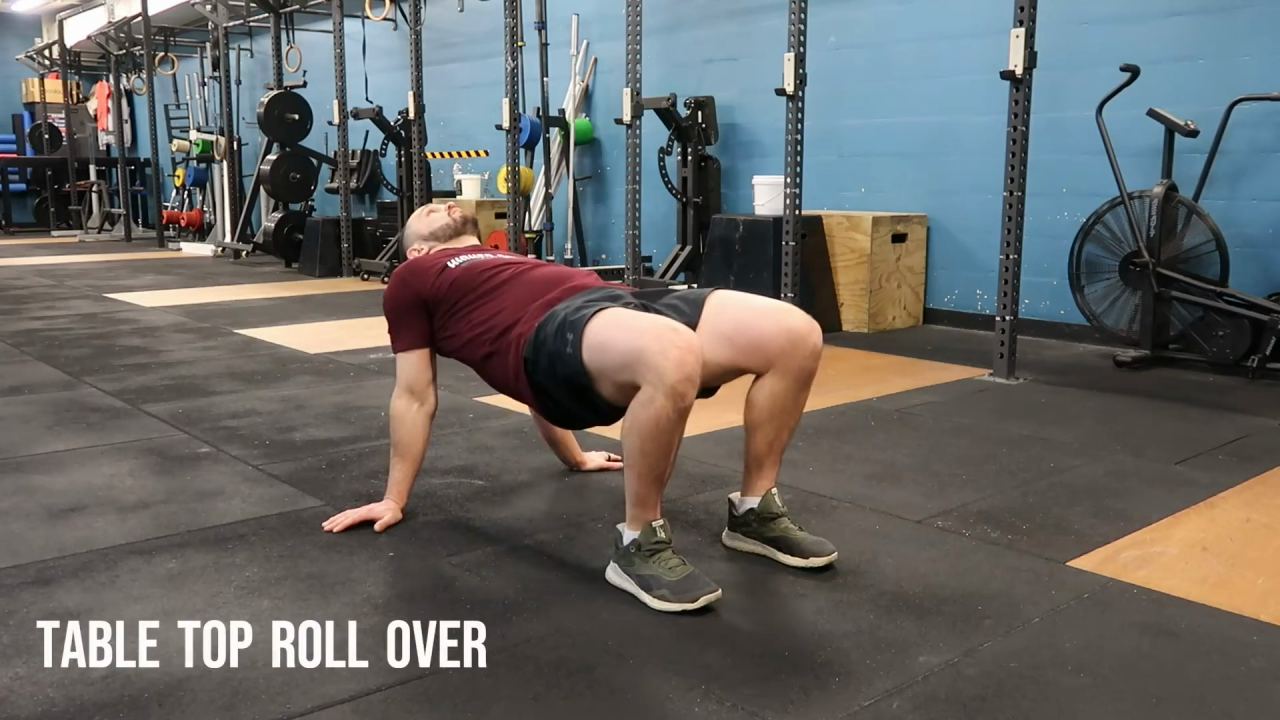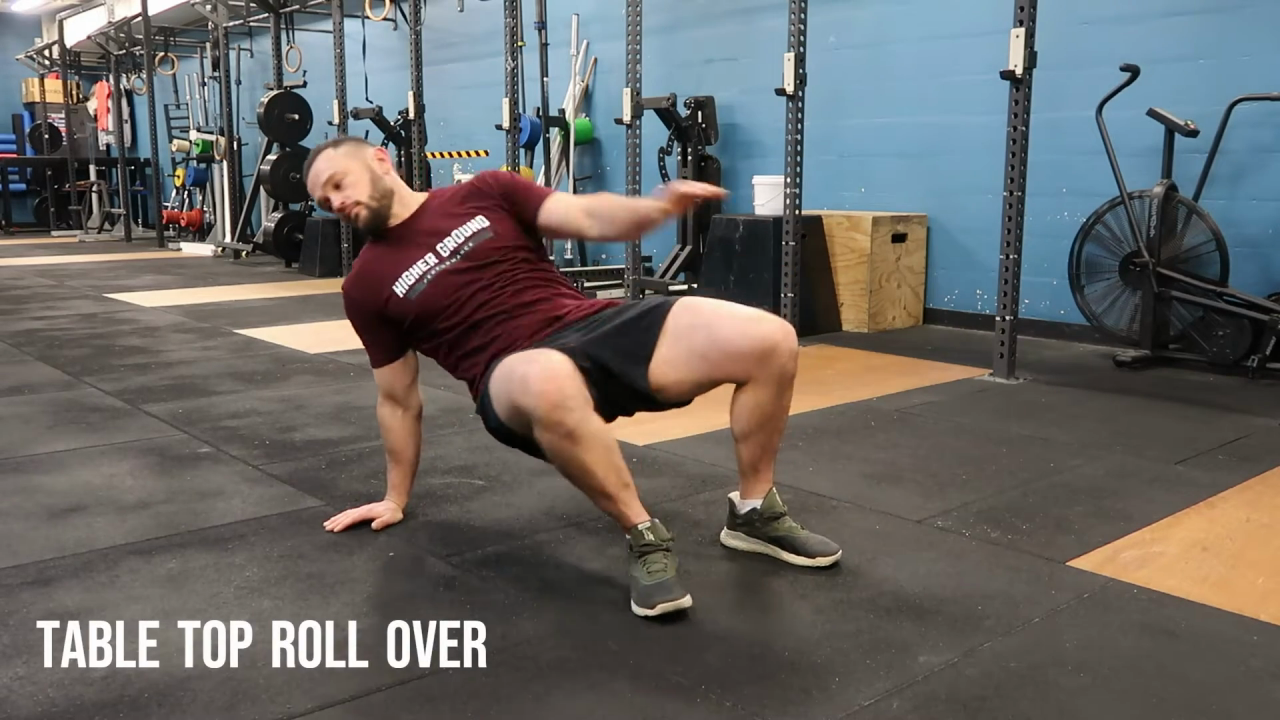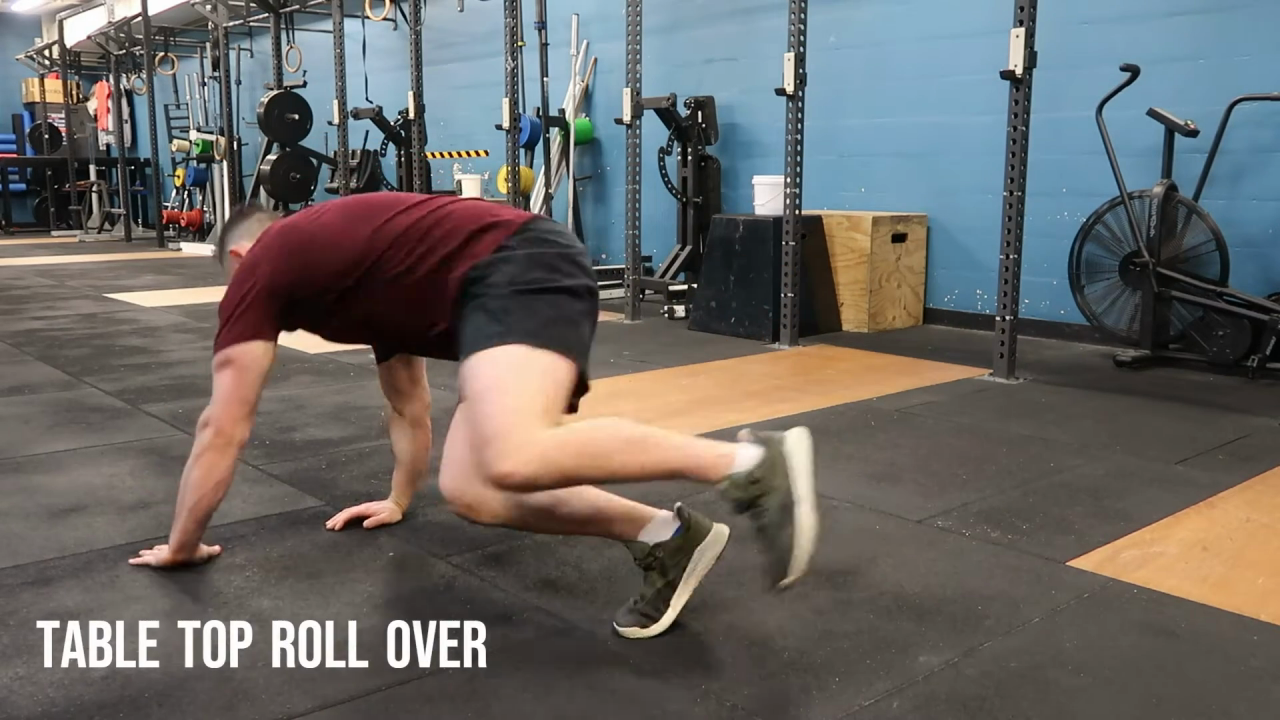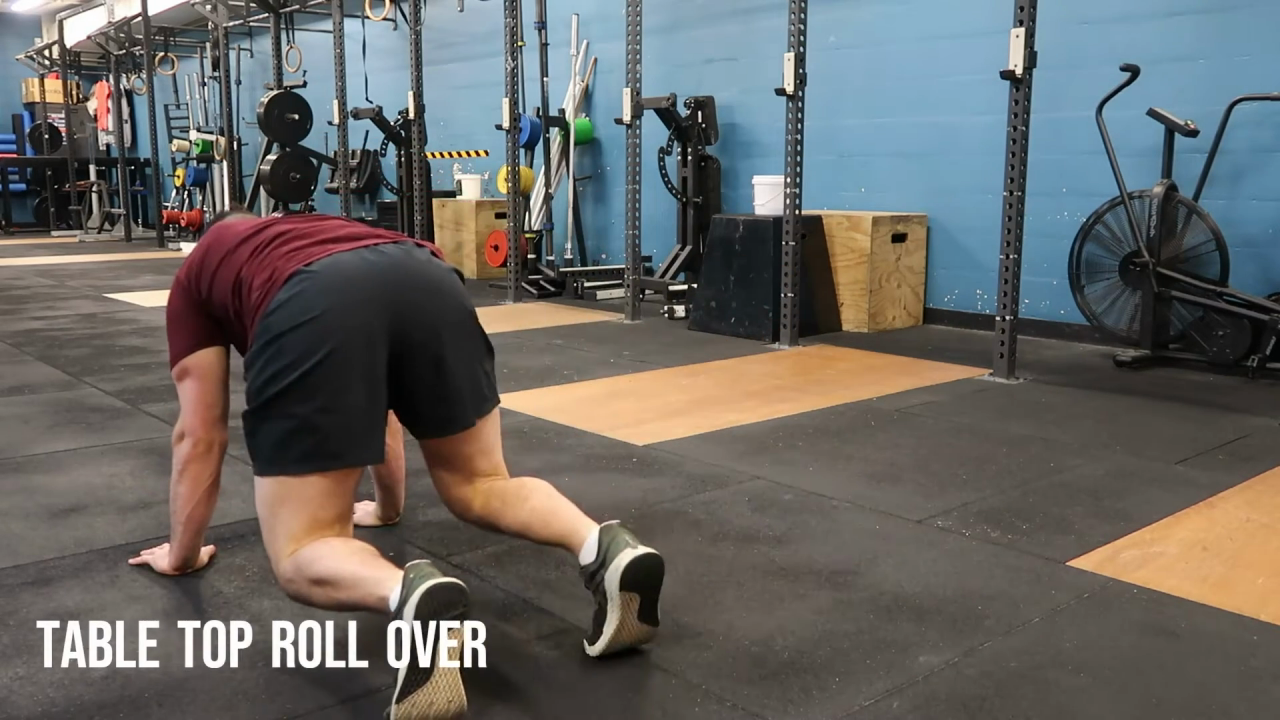
dt=1s
person 1, frame 1
left shoulder: (510, 265)
right shoulder: (414, 280)
left elbow: (530, 377)
right elbow: (416, 395)
right wrist: (395, 499)
right hip: (561, 332)
left knee: (796, 337)
right knee: (673, 359)
left ankle: (754, 512)
right ankle: (639, 544)
person 1, frame 2
left shoulder: (484, 193)
right shoulder: (368, 285)
left elbow: (585, 217)
right elbow: (398, 399)
left wrist: (655, 206)
right wrist: (395, 498)
left hip: (596, 325)
right hip: (523, 376)
left knee: (769, 340)
right knee: (546, 381)
left ankle: (754, 511)
right ankle: (643, 540)
person 1, frame 3
left shoulder: (263, 264)
right shoulder: (333, 255)
left elbow: (223, 429)
right elbow: (408, 400)
left wrist: (182, 543)
right wrist: (399, 499)
left hip: (522, 270)
right hip: (508, 278)
left knee: (513, 461)
right knee: (467, 487)
left ankle: (748, 461)
right ankle: (663, 534)
person 1, frame 4
left shoulder: (197, 273)
left elbow: (199, 436)
right elbow: (377, 403)
left wrist: (182, 553)
right wrist: (388, 507)
left hip: (314, 314)
left knee: (303, 556)
right knee: (479, 489)
left ankle: (410, 597)
right ankle: (604, 549)
